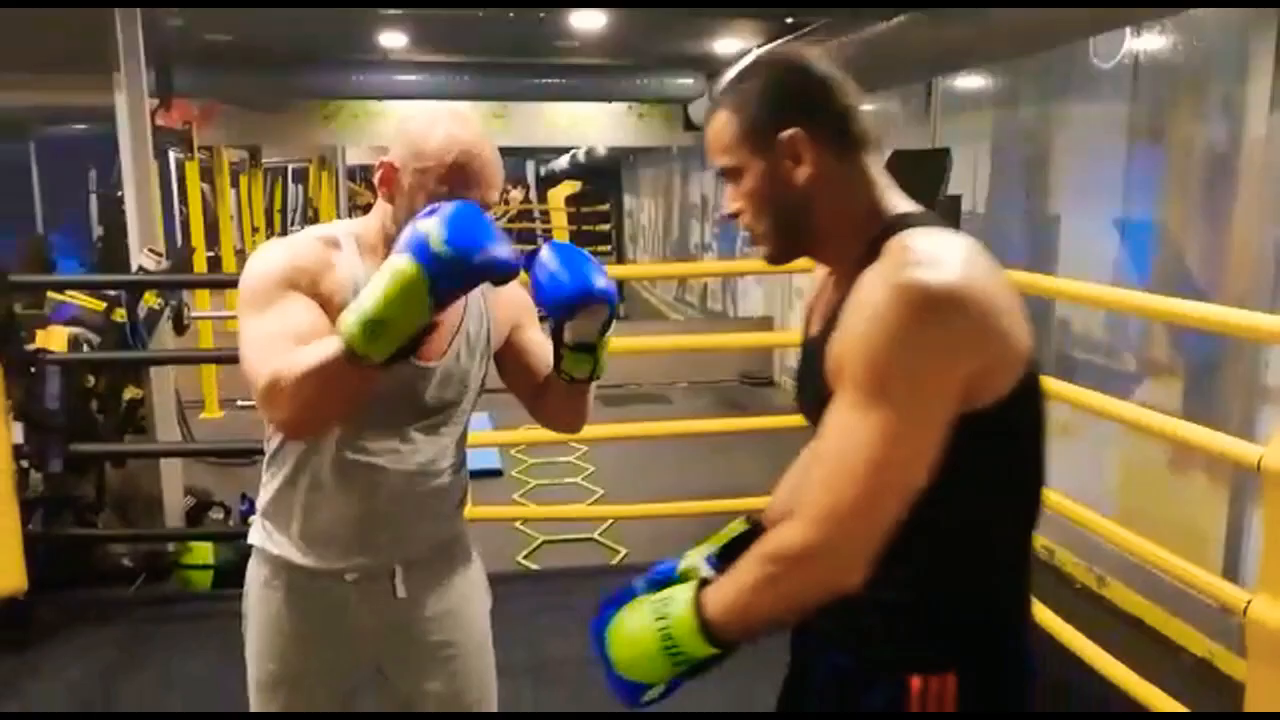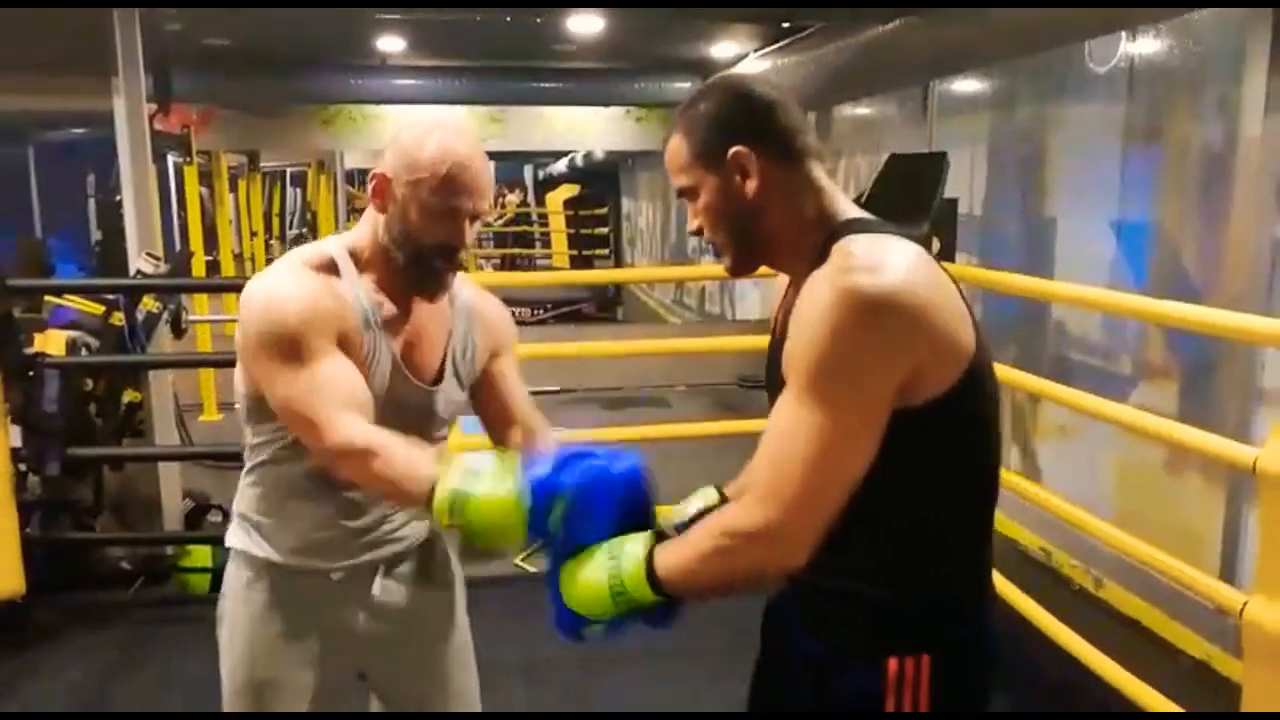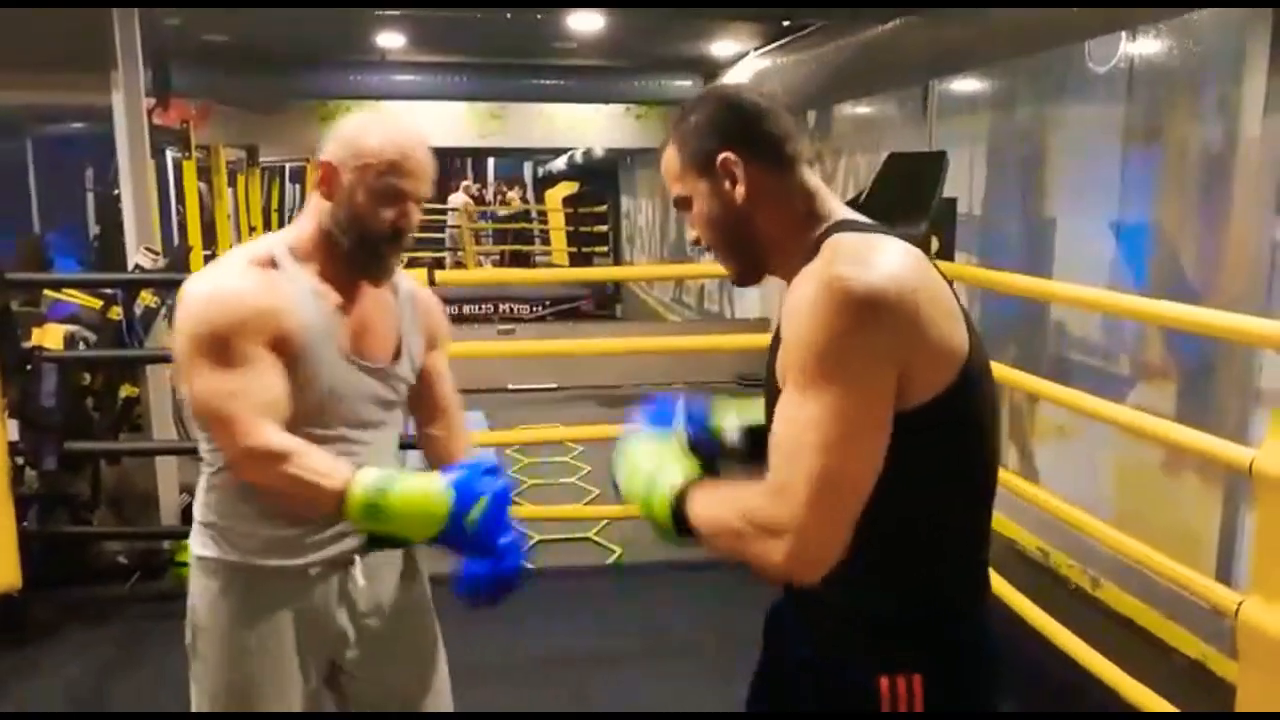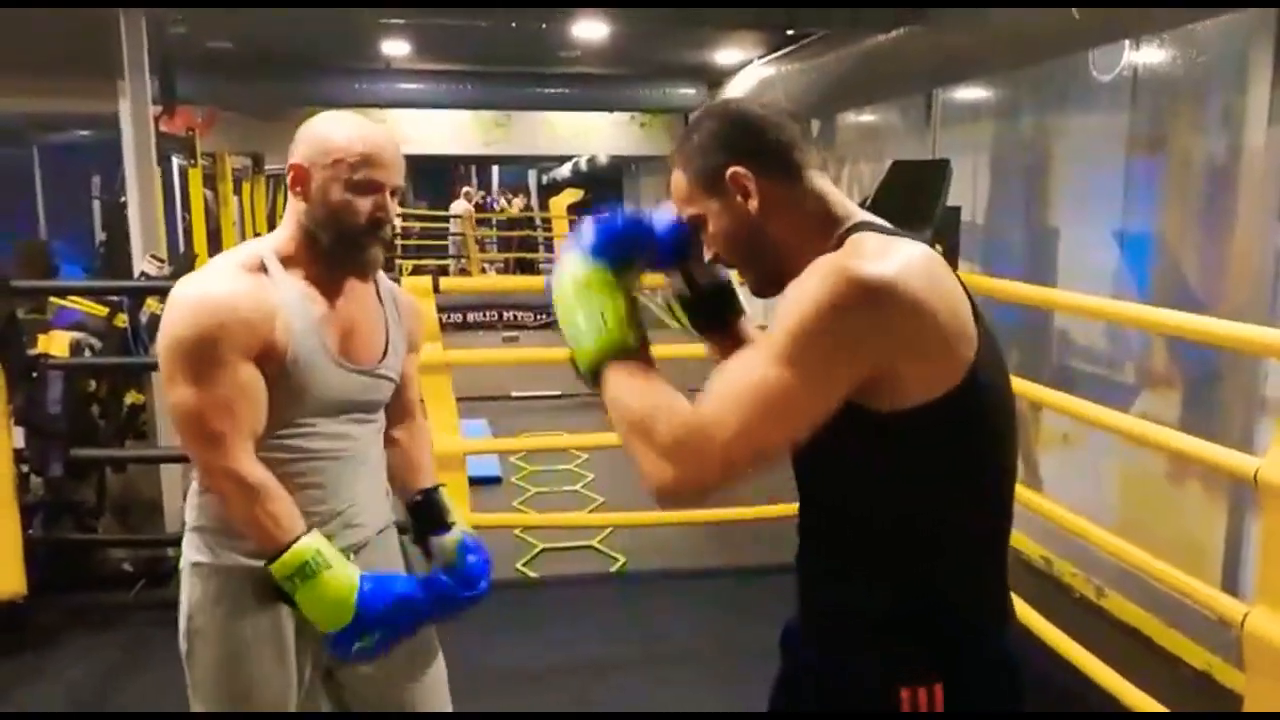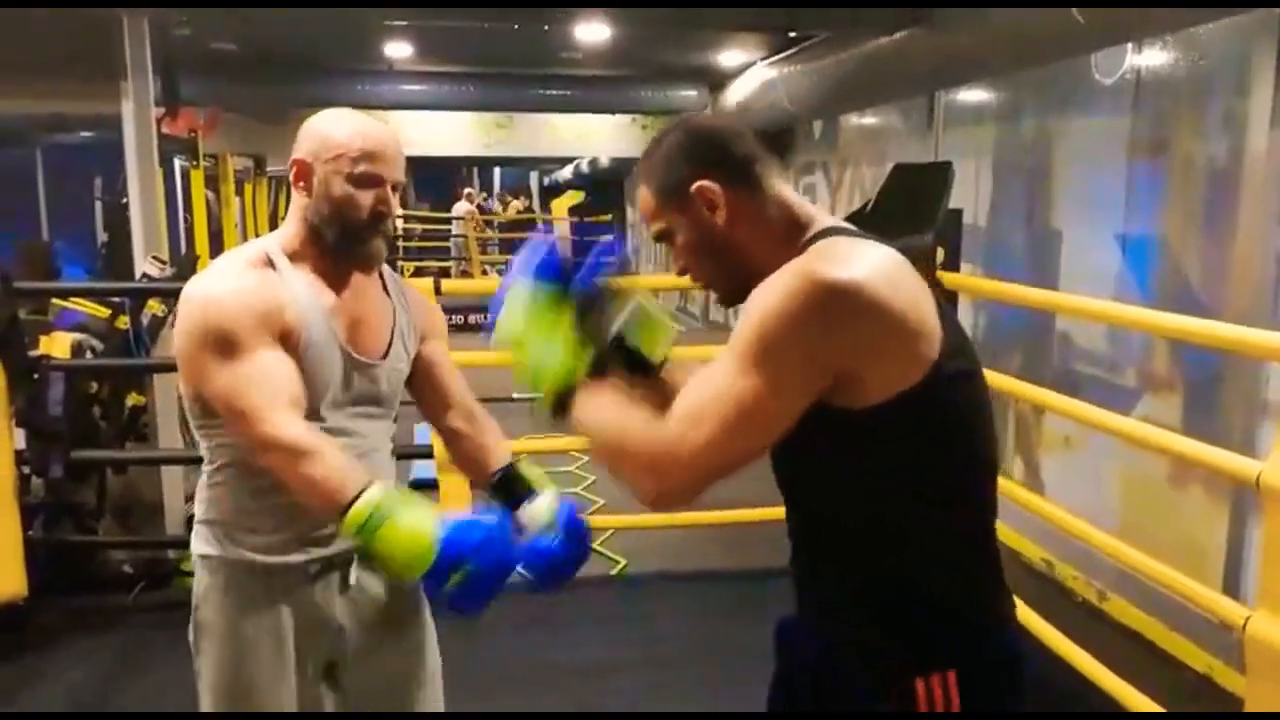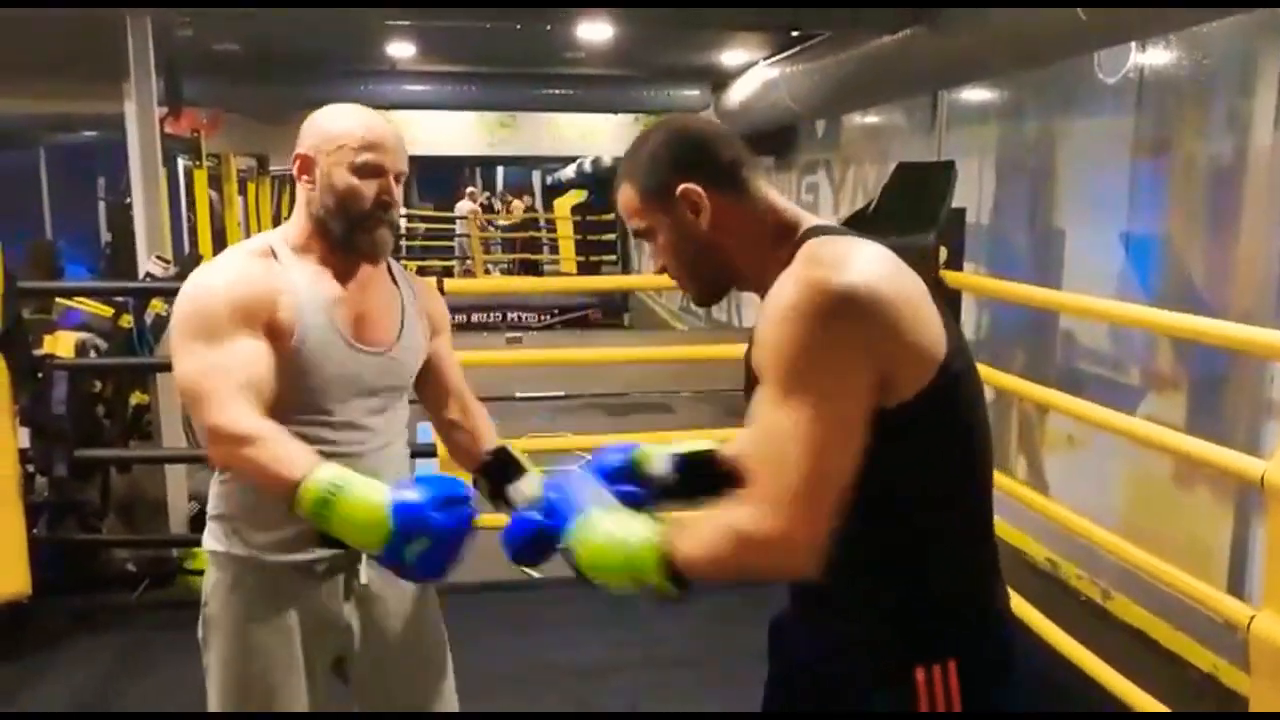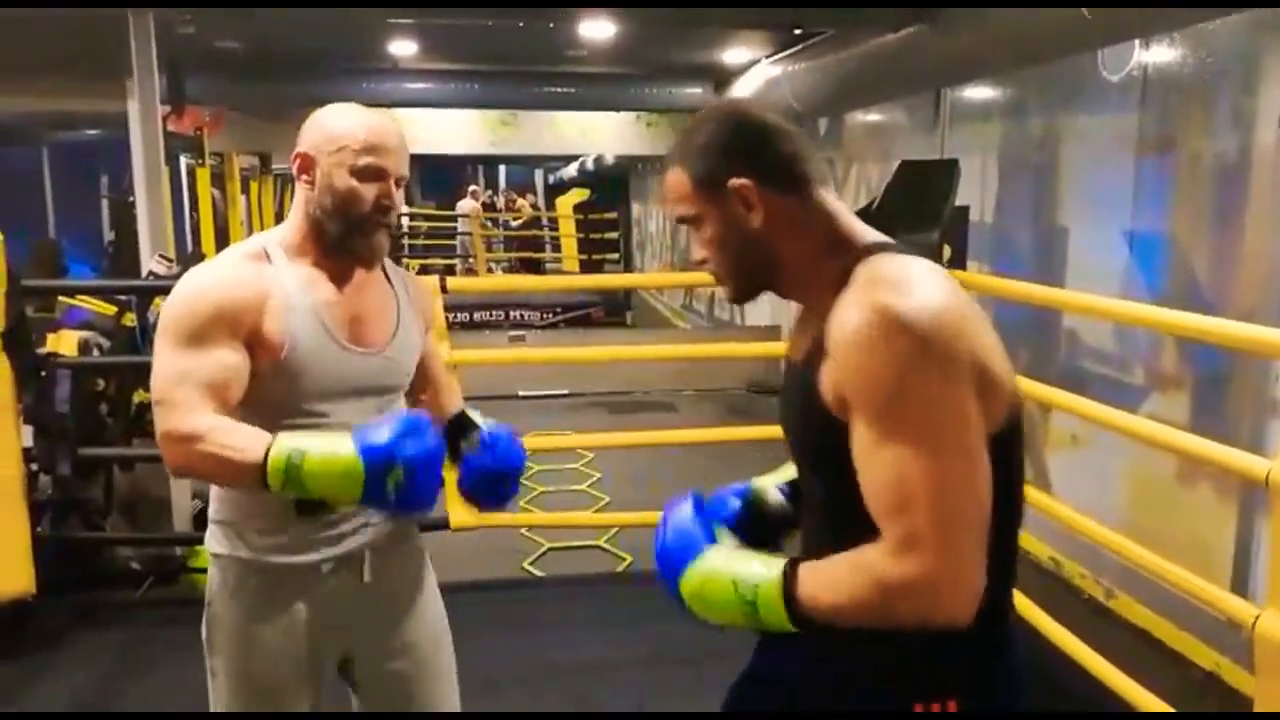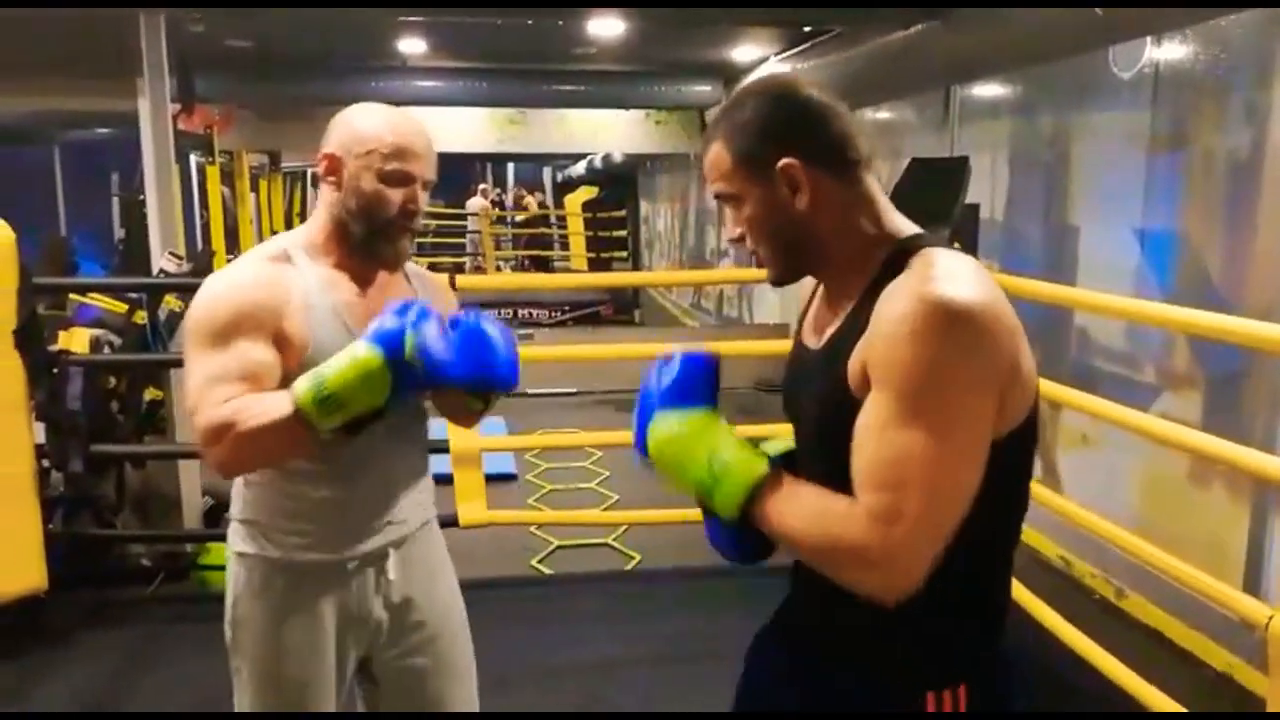
dt=0.2s
person 1, frame 1
left shoulder: (919, 288)
right shoulder: (845, 282)
left elbow: (826, 551)
left wrist: (686, 627)
right wrist: (711, 564)
left hip: (931, 673)
right hip: (850, 638)
person 1, frame 2
left shoulder: (863, 289)
right shoulder: (818, 284)
left elbow: (767, 532)
left wrist: (631, 570)
right wrist: (680, 529)
left hip: (896, 661)
right hip: (823, 624)
person 1, frame 3
left shoulder: (847, 287)
right shoulder: (837, 272)
left elbow: (795, 537)
left wrist: (674, 489)
right wrist: (733, 436)
left hip: (897, 668)
person 1, frame 4
left shoulder: (862, 284)
right shoulder: (852, 279)
left elbow: (681, 462)
right elbow: (750, 401)
left wrist: (601, 342)
right wrist: (704, 298)
left hip: (918, 677)
person 1, frame 5
left shoulder: (824, 288)
right shoulder: (821, 279)
left elbow: (667, 466)
right elbow: (724, 430)
left wrist: (565, 370)
right wrist: (624, 348)
left hip: (917, 671)
person 1, frame 6
left shoulder: (827, 291)
right shoulder: (786, 280)
left elbow: (780, 536)
left wrist: (620, 539)
right wrist: (655, 467)
left hip: (914, 667)
right hip: (842, 637)
person 1, frame 7
left shoulder: (891, 316)
right shoulder: (823, 302)
left elbow: (931, 579)
left wrist: (750, 585)
right wrist: (773, 501)
left hip: (916, 683)
right hip: (824, 649)
person 1, frame 8
left shoulder: (935, 309)
right shoulder: (823, 290)
left elbow: (886, 558)
left wrist: (727, 475)
right wrist: (749, 486)
left hip: (915, 679)
right hip: (811, 636)
person 2, frame 1
left shoulder: (492, 291)
right shoulder: (294, 268)
left elbow: (561, 413)
right elbow: (290, 407)
left wrist: (580, 326)
right wrist: (406, 288)
left hip: (435, 572)
right hip: (306, 581)
person 2, frame 2
left shoulder: (478, 313)
right shoulder: (294, 299)
left elbow: (524, 439)
right elbow: (351, 451)
left hip: (411, 572)
right hip: (287, 581)
person 2, frame 3
left shoulder: (415, 302)
right shoulder: (236, 296)
left elbow: (440, 428)
right elbow: (258, 452)
left wrist: (475, 518)
right wrist: (418, 504)
left hip: (383, 570)
right hip: (260, 582)
person 2, frame 4
left shoulder: (394, 304)
right shoulder: (221, 302)
right elbow: (229, 470)
left wrist: (442, 536)
right wrist: (331, 590)
left hip: (366, 572)
right hip: (247, 586)
person 2, frame 5
left shoulder: (405, 300)
right shoulder: (233, 297)
left elbow: (456, 414)
right elbow: (281, 444)
left wrist: (533, 502)
right wrist: (416, 537)
left hip: (377, 571)
right hip: (260, 579)
person 2, frame 6
left shoulder: (415, 294)
right shoulder: (233, 288)
left elbow: (455, 410)
right elbow: (230, 434)
right wrist: (366, 511)
left hip: (390, 567)
right hip: (268, 576)
person 2, frame 7
left shoulder: (406, 290)
right shoulder: (226, 290)
right elbow: (182, 439)
left wrist: (473, 436)
right wrist: (339, 464)
left hip: (391, 563)
right hip: (269, 578)
person 2, frame 8
left shoulder: (420, 292)
right shoulder: (248, 291)
left elbow: (458, 408)
right elbow: (223, 441)
left wrist: (480, 373)
right wrist: (363, 374)
left hip: (412, 557)
right hip: (291, 576)
left knee: (448, 703)
